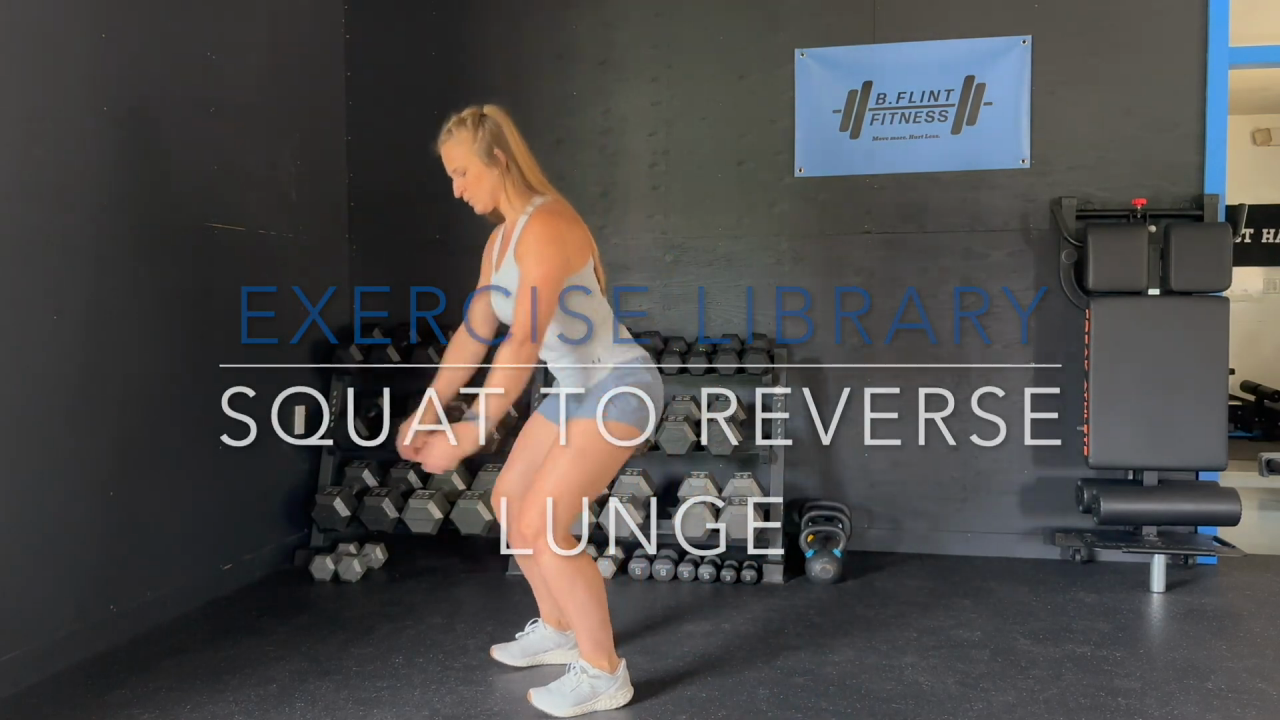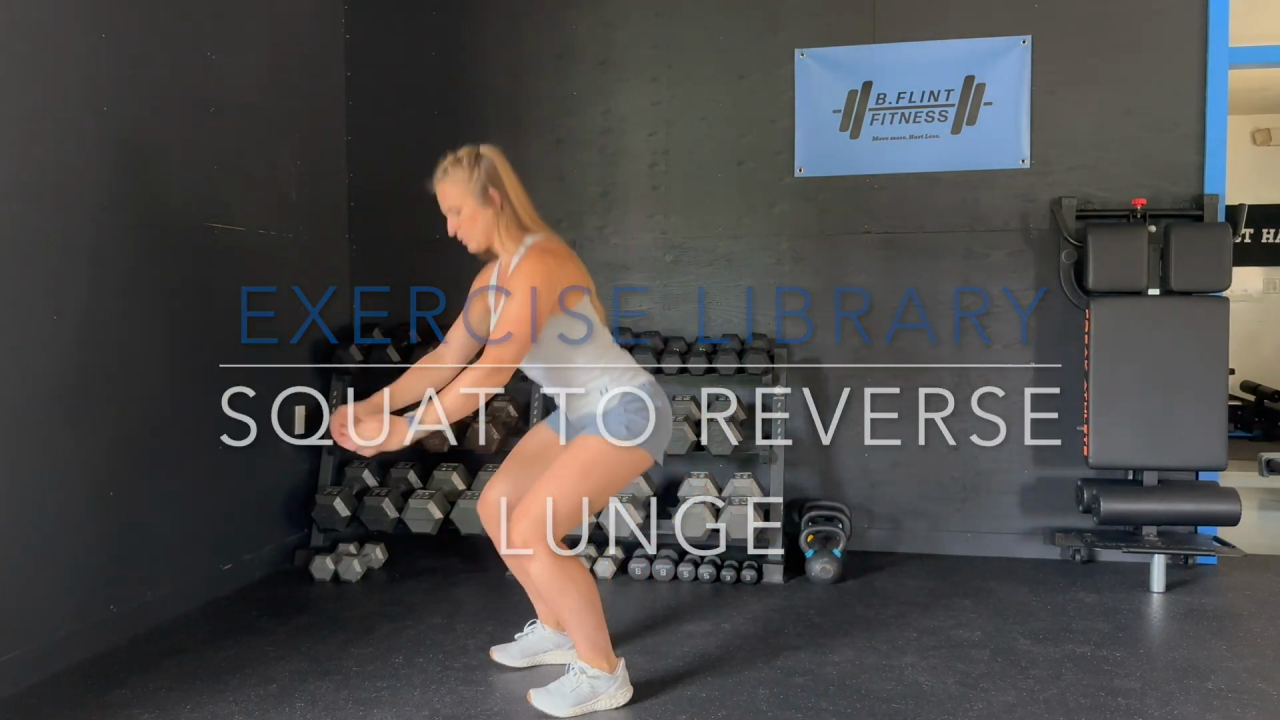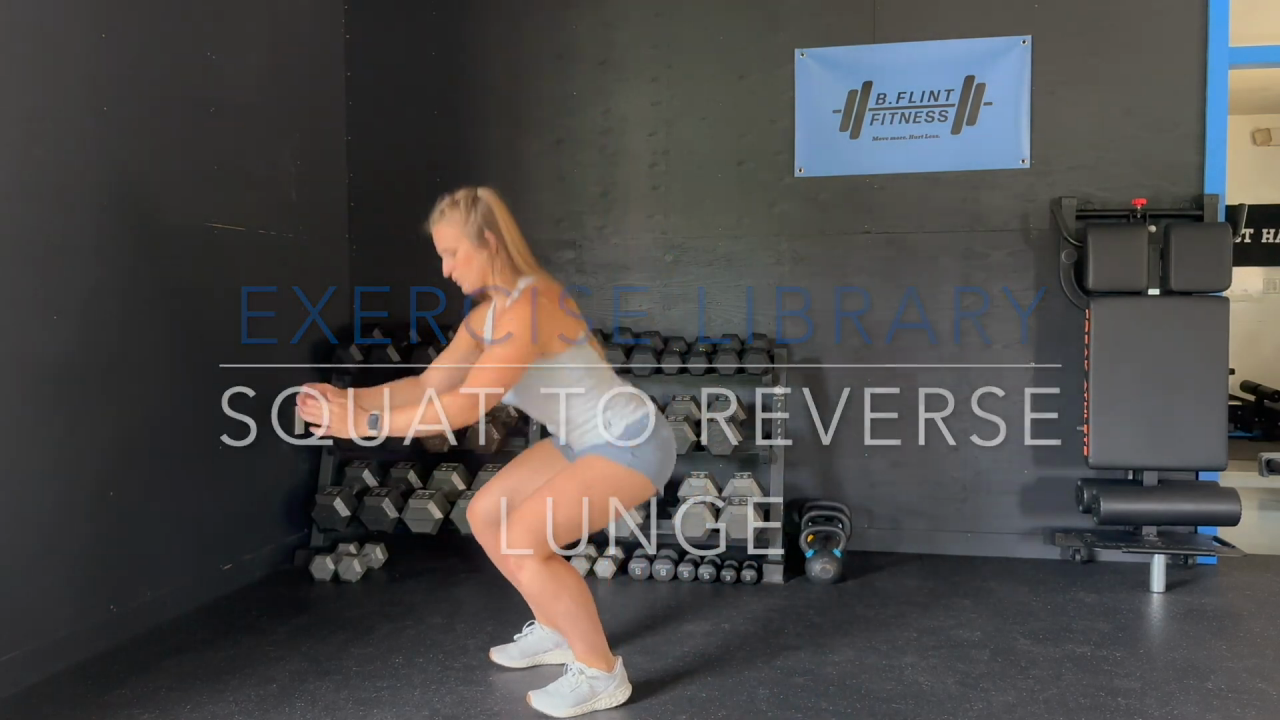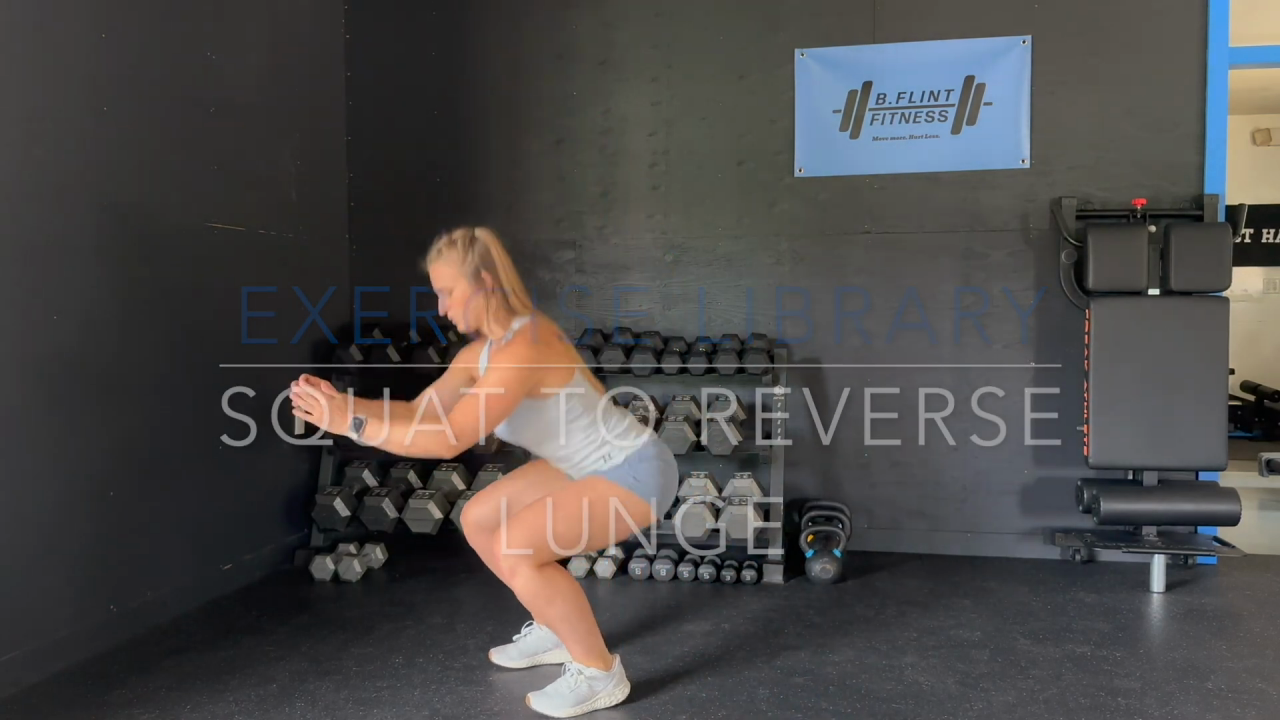
dt=0.1s
person 1, frame 1
left shoulder: (546, 228)
right shoulder: (503, 242)
left elbow: (524, 344)
right elbow: (473, 332)
left wrist: (469, 431)
right wrist: (427, 410)
left hip: (618, 391)
right hip: (580, 389)
left knee: (540, 527)
right knee: (509, 501)
right ankle: (559, 631)
person 1, frame 2
left shoulder: (538, 266)
right shoulder: (493, 277)
left elbow: (493, 372)
right elbow: (446, 360)
left wrist: (407, 428)
right wrist: (376, 407)
left hip: (629, 413)
right hip: (587, 409)
left knee: (531, 535)
right knee: (496, 508)
left ankle: (604, 673)
right ankle: (557, 629)
person 1, frame 3
left shoulder: (530, 309)
right shoulder: (487, 316)
left elbow: (464, 408)
right elbow: (425, 387)
left wrist: (363, 422)
right wrist: (348, 400)
left hip: (633, 446)
right hip: (591, 442)
left knee: (521, 543)
right knee: (485, 515)
left ankle: (601, 673)
right ankle: (558, 631)
person 1, frame 4
left shoulder: (524, 349)
right shoulder: (480, 353)
left elbow: (452, 438)
right elbow: (419, 415)
left wrist: (353, 424)
right wrist: (344, 405)
left hip: (635, 473)
right hip: (593, 467)
left knee: (517, 548)
right knee: (479, 520)
left ankle: (598, 671)
right ankle: (557, 628)
